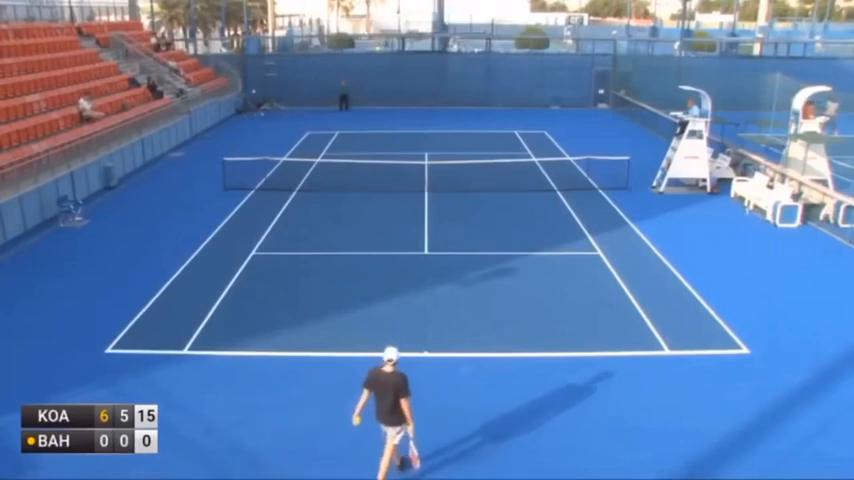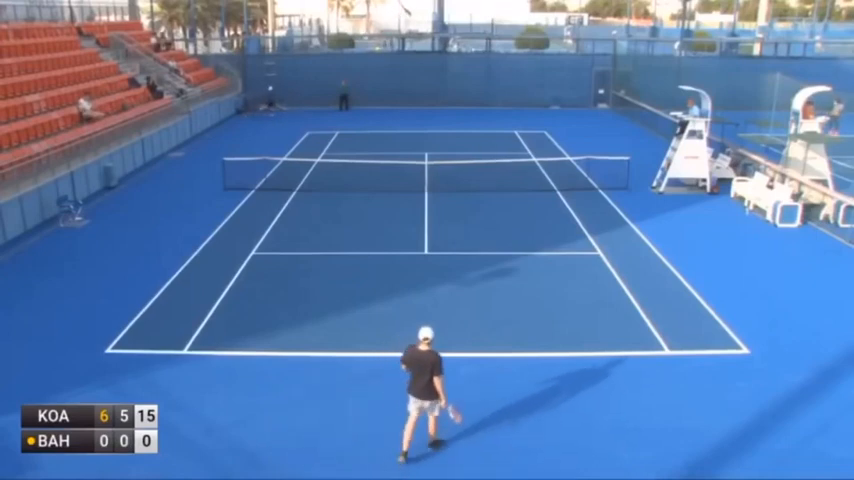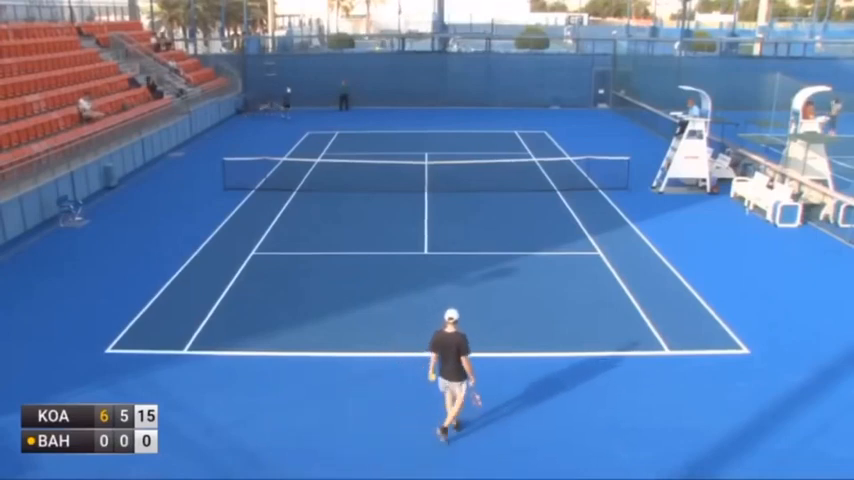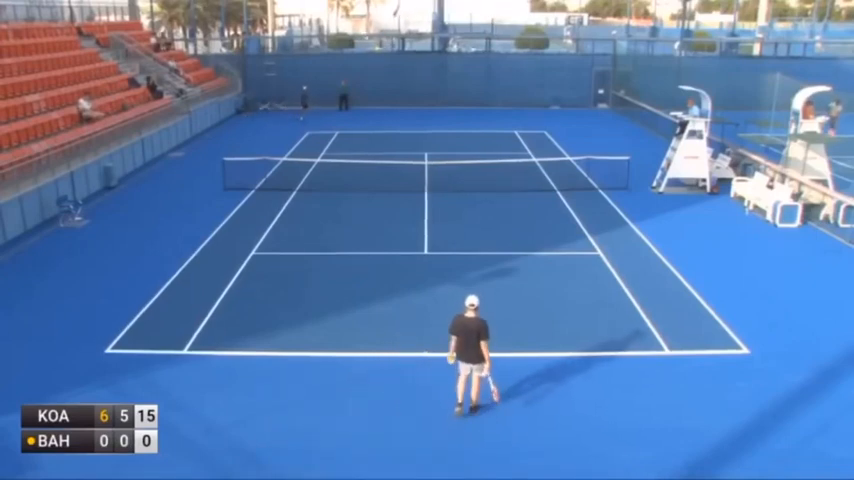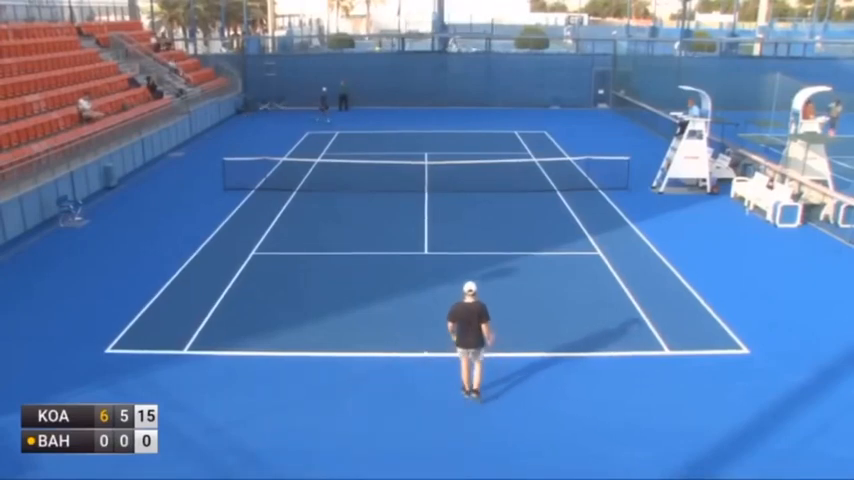
dt=0.7s
person 1, frame 1
left shoulder: (373, 373)
right shoulder: (401, 378)
left elbow: (366, 394)
right elbow: (405, 402)
left wrist: (357, 412)
right wrist: (411, 422)
left hip: (381, 416)
right hip: (396, 419)
left knee: (391, 441)
right knee: (389, 450)
left ankle: (398, 462)
person 1, frame 2
left shoulder: (410, 351)
right shoulder: (435, 357)
left elbow: (404, 367)
right elbow: (438, 380)
right wrist: (443, 397)
left hip: (414, 392)
right hip: (431, 395)
left knee: (412, 420)
right knee: (433, 417)
left ankle: (404, 452)
right ankle: (432, 441)
person 1, frame 3
left shoulder: (437, 335)
right shoulder: (461, 337)
left elbow: (433, 355)
right elbow: (465, 360)
left wrist: (431, 370)
right wrist: (471, 376)
left hip: (444, 373)
right hip: (458, 375)
left knee: (449, 397)
right knee: (459, 402)
left ankle: (454, 423)
right ankle: (444, 427)
person 1, frame 4
left shoulder: (457, 320)
right shoulder: (481, 323)
left elbow: (453, 339)
right elbow: (484, 344)
left wrist: (451, 352)
right wrist: (488, 361)
left hip: (462, 356)
right hip: (478, 358)
left knee: (462, 377)
right knee: (476, 381)
left ankle: (459, 403)
right ankle: (473, 406)
person 1, frame 5
left shoulder: (456, 307)
right shoulder: (481, 306)
left elbow: (450, 325)
right elbow: (485, 326)
left wrist: (453, 335)
right wrist: (489, 339)
left hip: (461, 342)
right hip: (477, 342)
left knee: (464, 363)
right knee: (477, 364)
left ankle: (467, 389)
right ankle: (475, 389)
